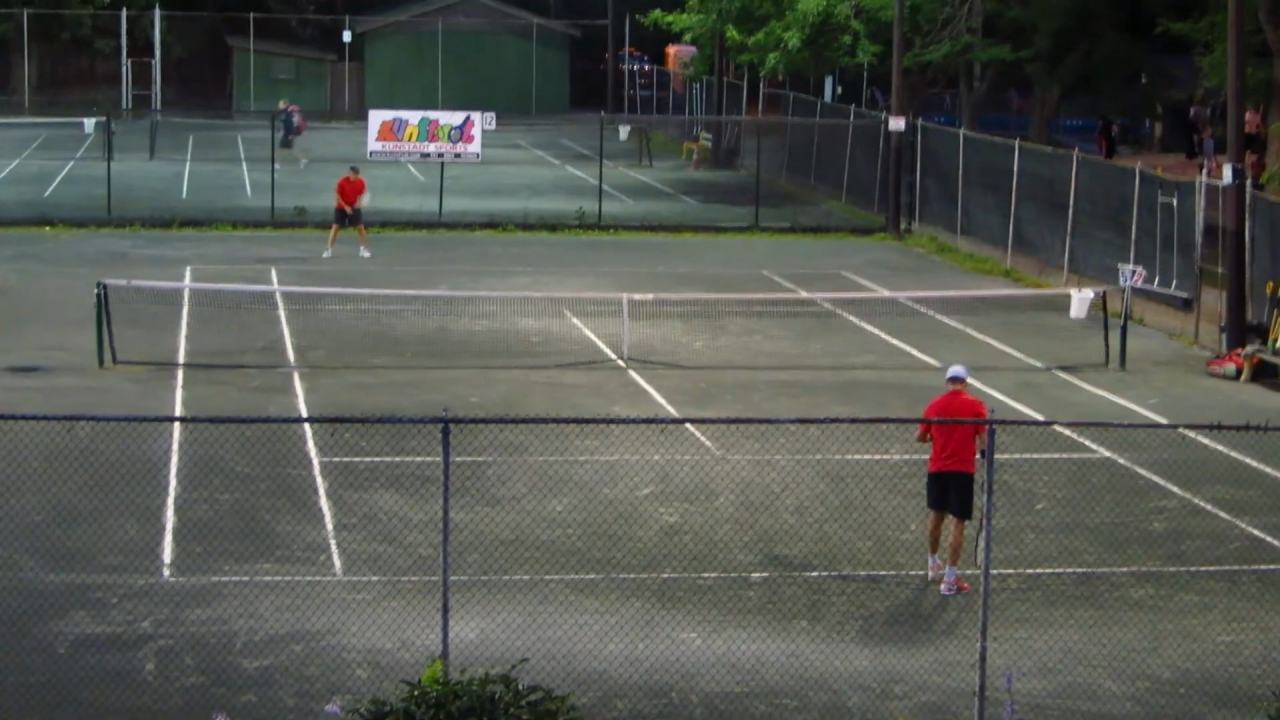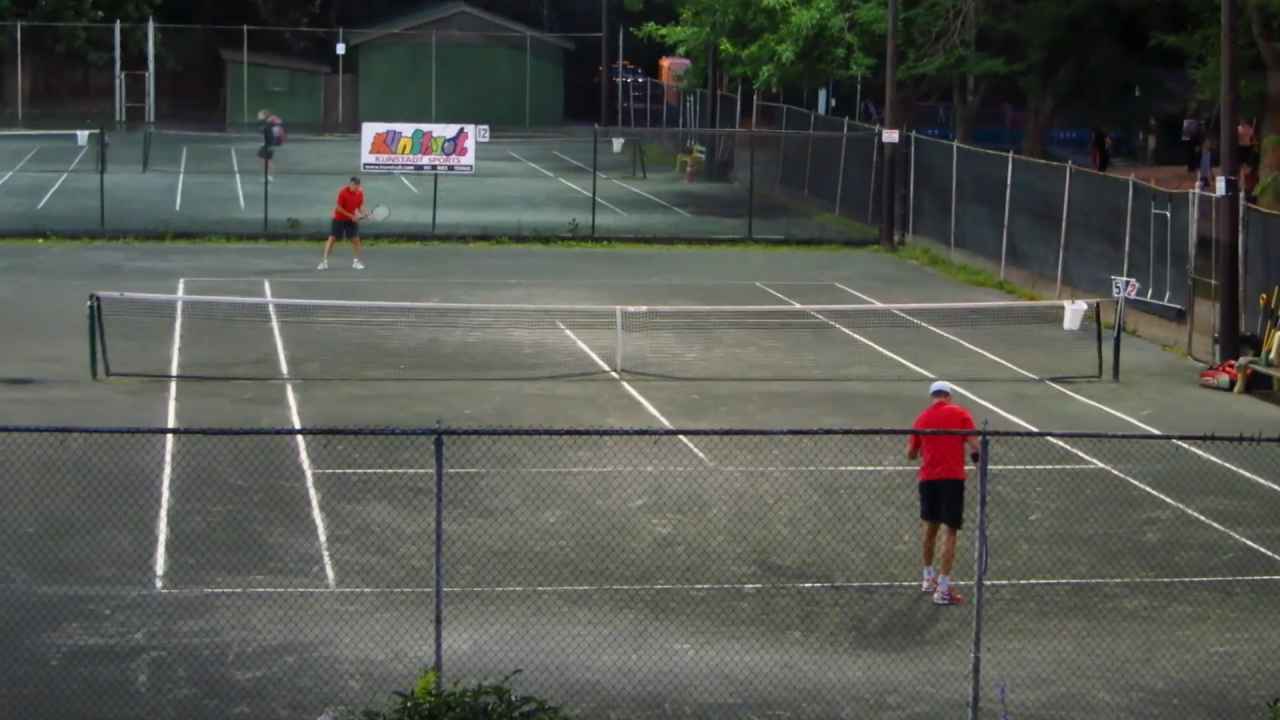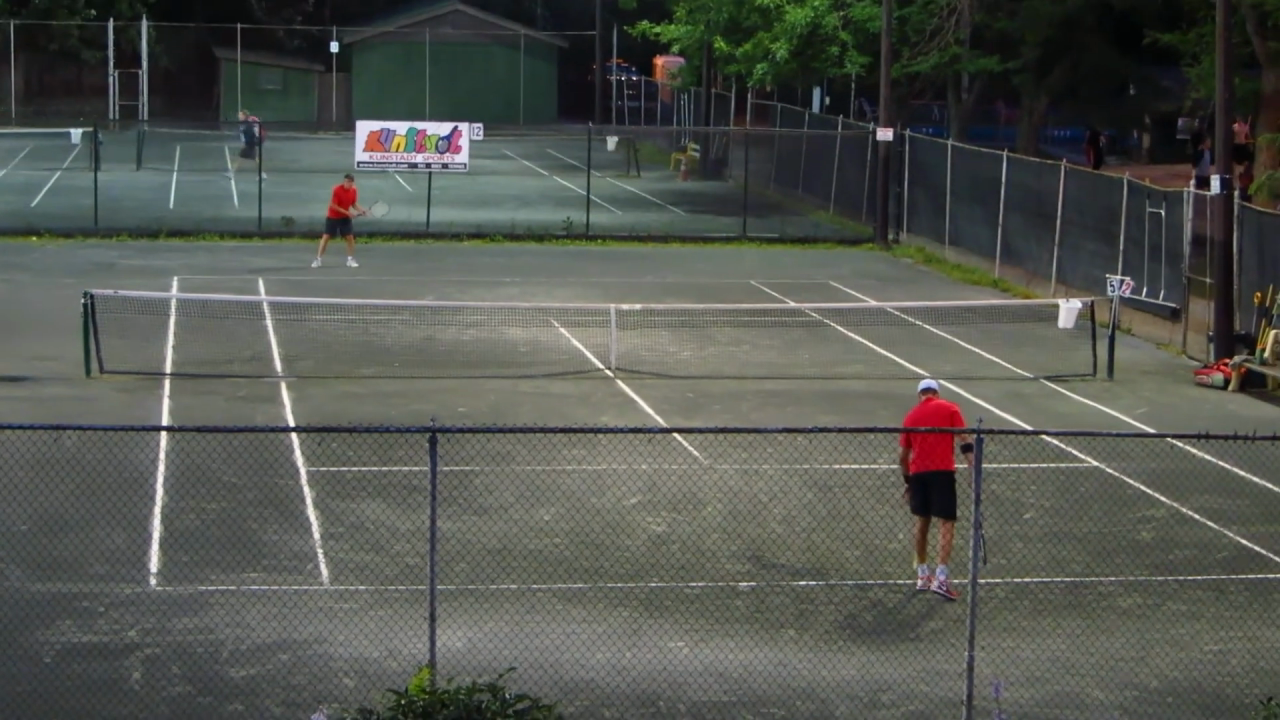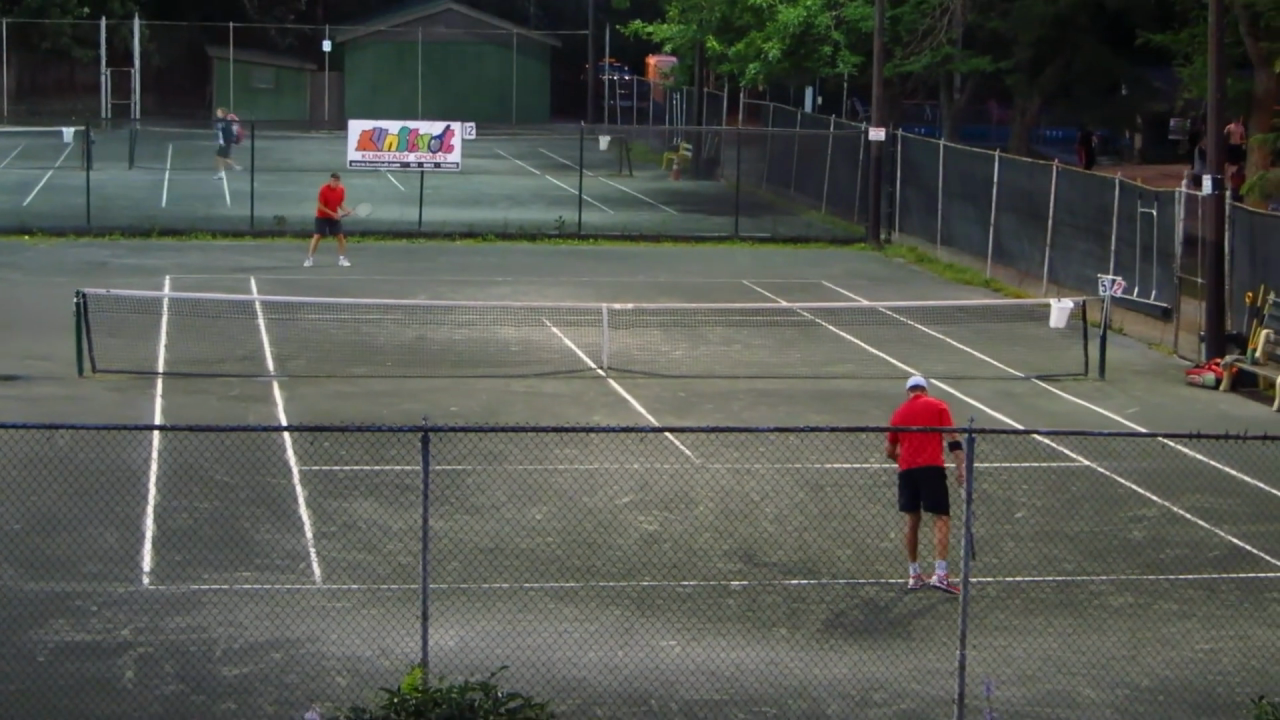
dt=0.2s
person 1, frame 1
left shoulder: (934, 405)
right shoulder: (975, 405)
left elbow: (920, 437)
right elbow: (983, 443)
left hip: (936, 469)
right hip: (962, 470)
left knee: (936, 516)
right knee: (958, 523)
left ankle: (933, 566)
right ankle: (949, 580)
person 1, frame 2
left shoulder: (922, 418)
right shoulder: (961, 413)
left elbow: (911, 454)
right elbow: (974, 448)
left hip: (927, 478)
right hip: (952, 478)
left knee: (930, 528)
right knee: (950, 532)
left ankle: (929, 578)
right ankle: (943, 589)
person 1, frame 3
left shoulder: (911, 416)
right shoulder: (949, 408)
left elbow: (903, 456)
right elbow: (964, 441)
left wrist: (907, 482)
right wrist: (974, 469)
left hip: (917, 473)
right hip: (942, 471)
left knee: (922, 523)
right knee: (946, 524)
left ankle: (923, 575)
right ankle: (940, 578)
person 1, frame 4
left shoulder: (899, 413)
right shoulder: (938, 406)
left elbow: (889, 451)
right elbow: (952, 439)
right wrist: (961, 468)
left hip: (907, 470)
right hip: (932, 468)
left knee: (912, 521)
right knee: (941, 519)
left ankle: (914, 575)
right ankle: (940, 573)
